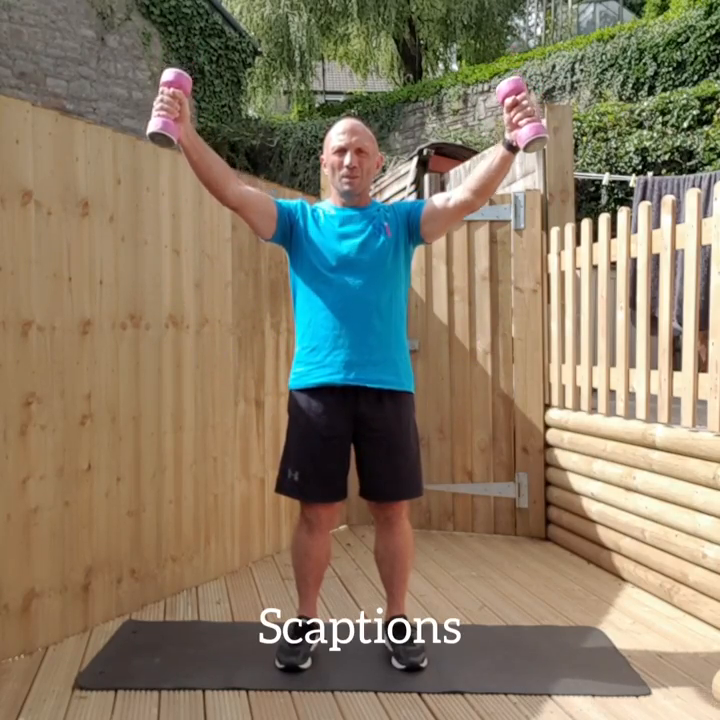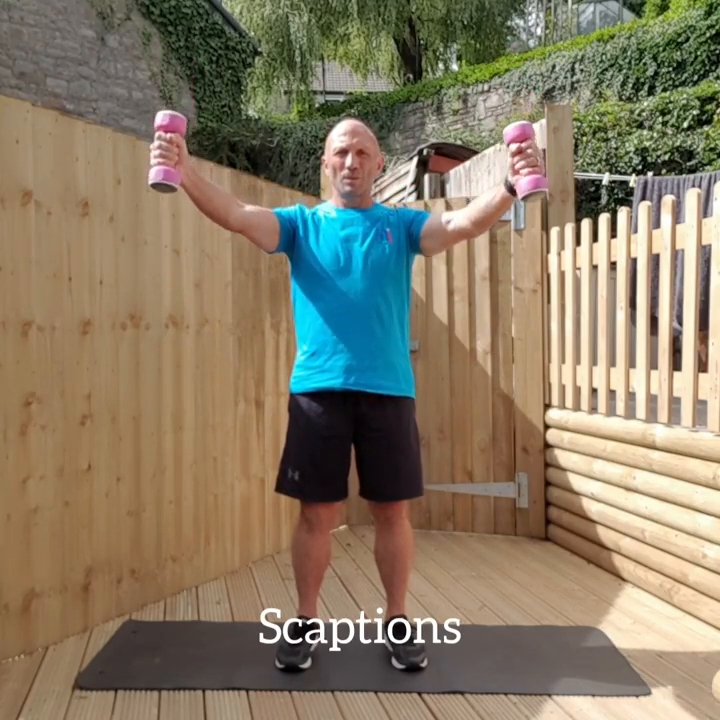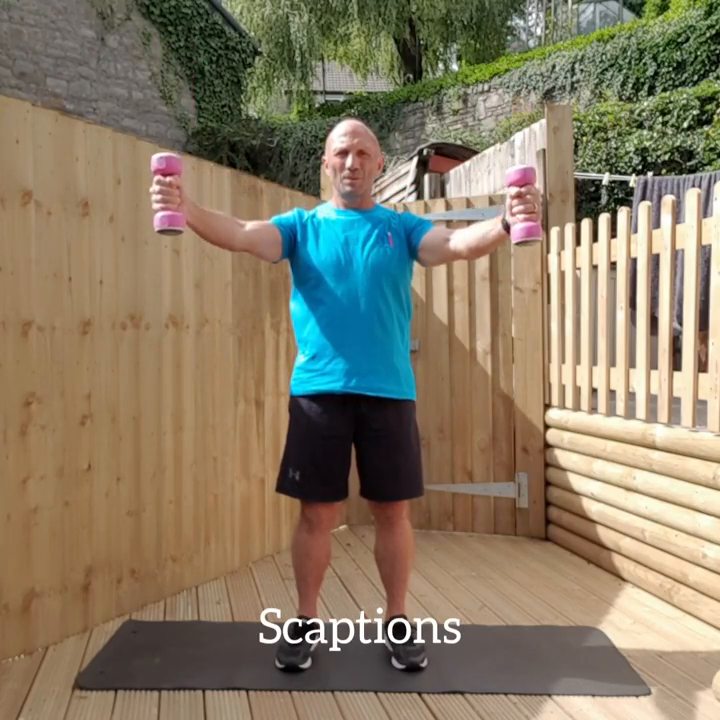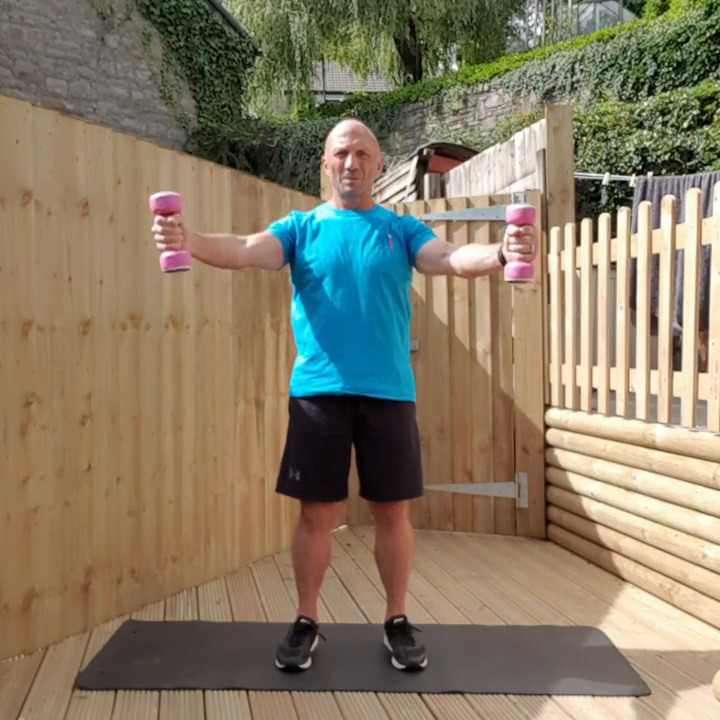
dt=0.4s
person 1, frame 1
left shoulder: (401, 221)
right shoulder: (299, 220)
left elbow: (467, 197)
right elbow: (234, 192)
left wrist: (509, 142)
right wrist: (186, 134)
left hip: (388, 387)
right hip: (316, 387)
left knee: (392, 510)
right knee: (316, 513)
left ankle: (397, 621)
right ankle: (305, 621)
person 1, frame 2
left shoulder: (402, 224)
right shoulder: (300, 223)
left elbow: (463, 223)
right elbow: (237, 214)
left wrist: (510, 185)
right wrist: (184, 172)
left hip: (388, 389)
right hip: (317, 388)
left knee: (393, 510)
right knee: (316, 512)
left ankle: (397, 622)
right ankle: (305, 622)
person 1, frame 3
left shoulder: (402, 227)
right shoulder: (301, 226)
left elbow: (458, 243)
right elbow: (244, 235)
left wrist: (506, 225)
right wrist: (187, 210)
left hip: (389, 391)
right hip: (318, 390)
left knee: (393, 511)
right knee: (316, 513)
left ankle: (397, 623)
right ankle: (306, 622)
person 1, frame 4
left shoulder: (402, 229)
right shoulder: (301, 227)
left elbow: (452, 258)
right elbow: (248, 250)
left wrist: (501, 253)
right wrist: (192, 242)
left hip: (389, 392)
right hip: (317, 391)
left knee: (393, 512)
right knee: (316, 513)
left ankle: (397, 621)
right ankle: (305, 622)
